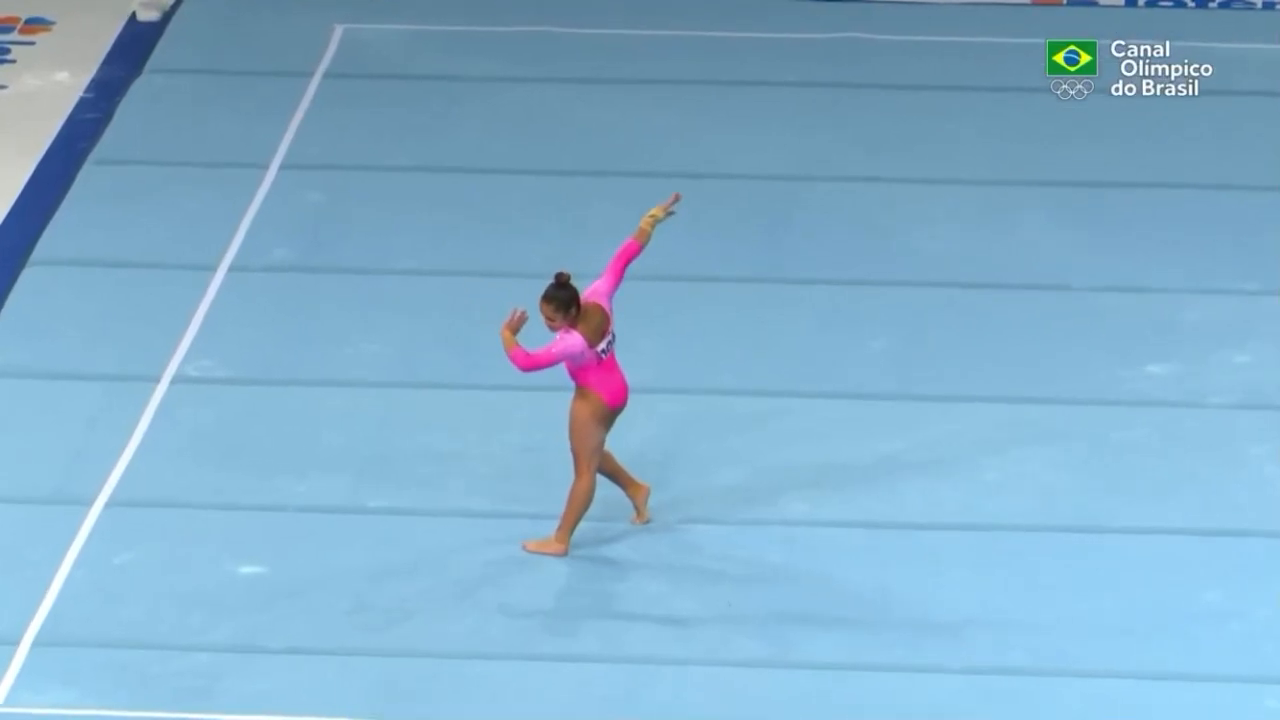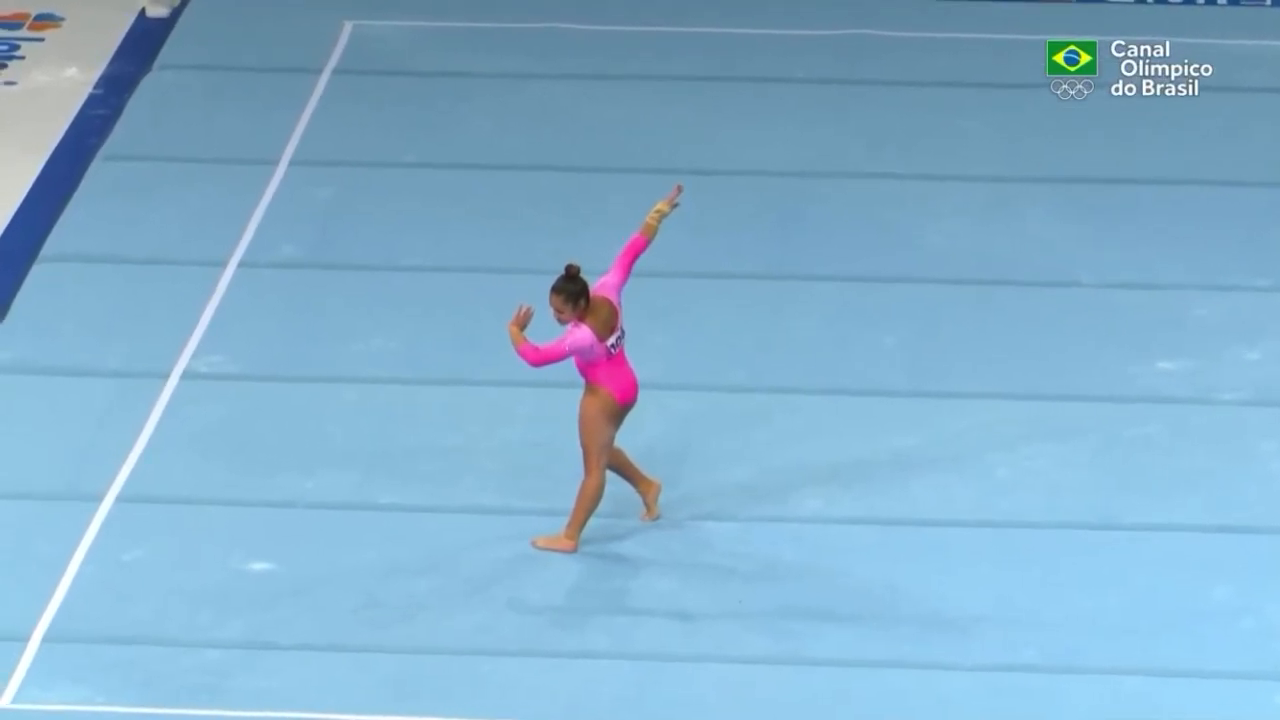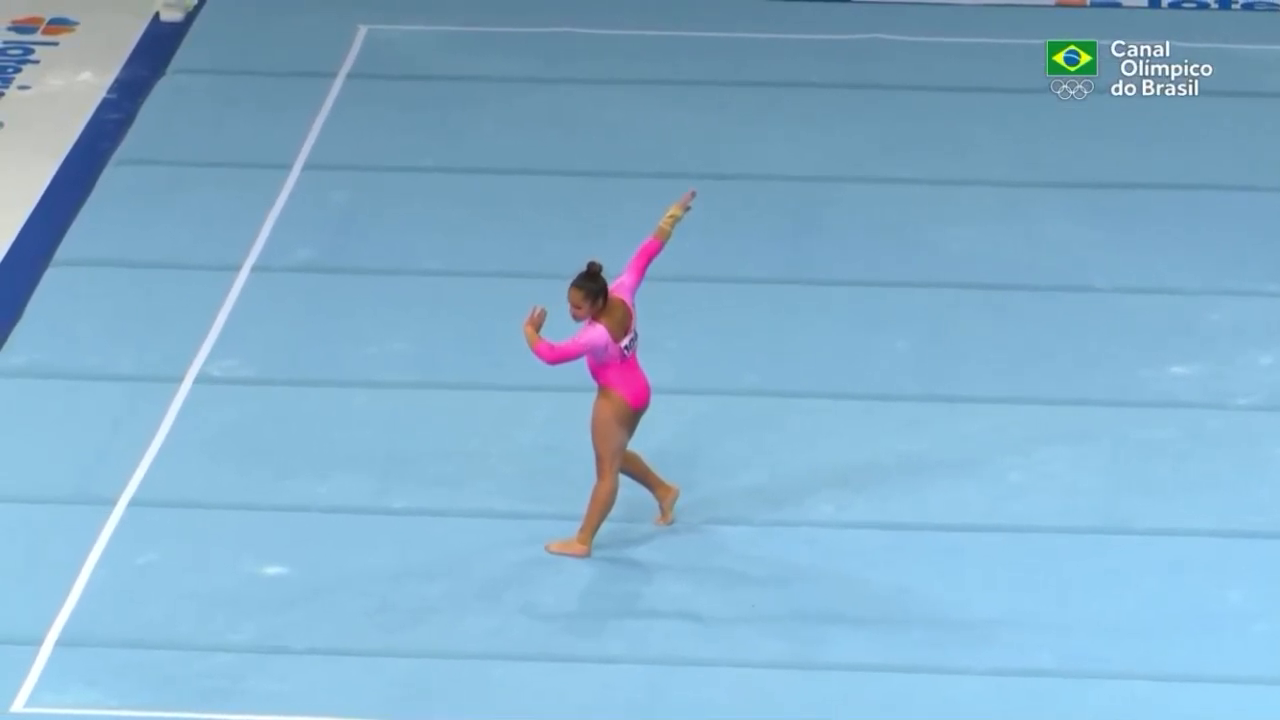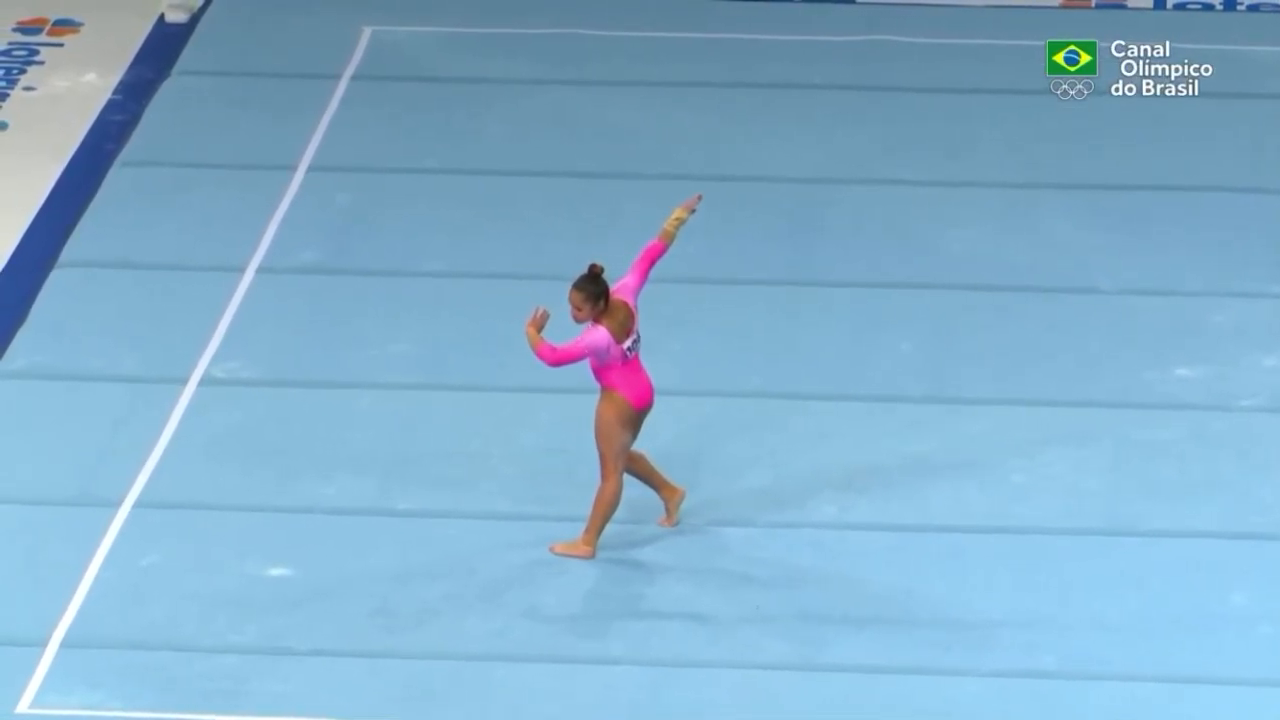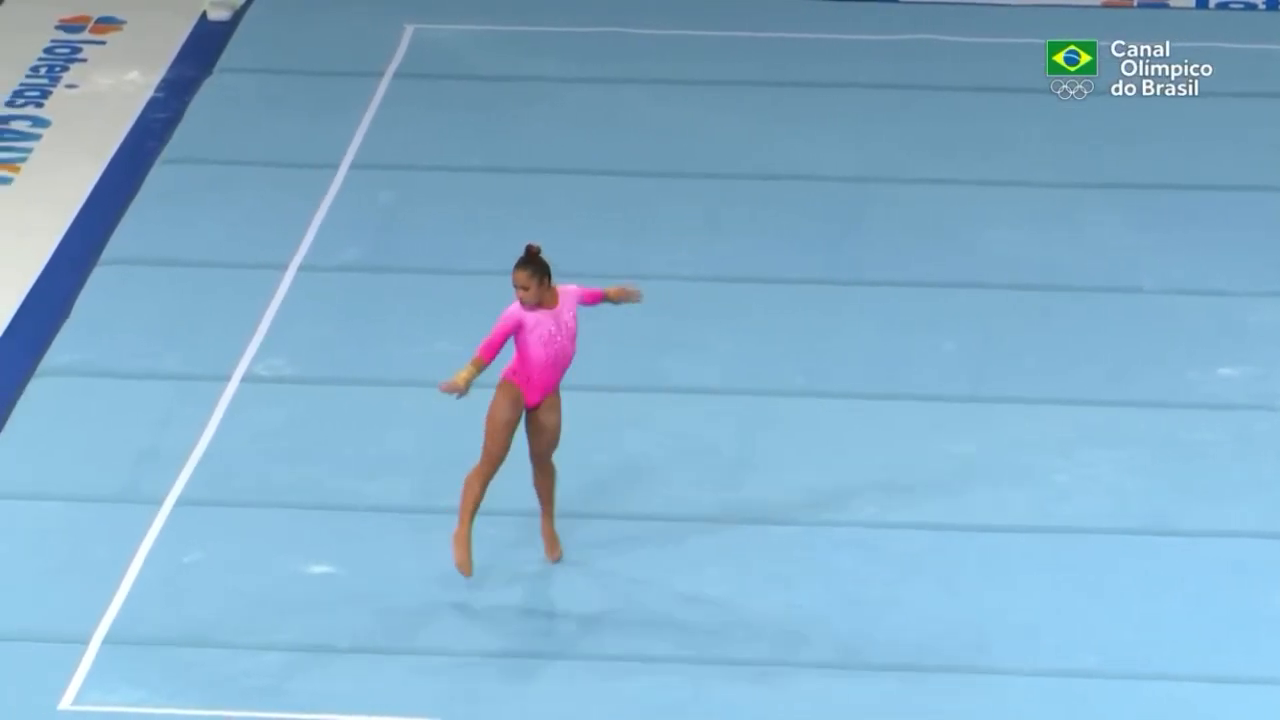
dt=1s
person 1, frame 1
left shoulder: (572, 343)
right shoulder: (598, 298)
left elbow: (525, 362)
right elbow: (623, 258)
left wrist: (506, 335)
right wrist: (650, 221)
left hip: (594, 399)
right hip: (615, 390)
left knee: (584, 470)
right knee: (592, 454)
left ankle: (559, 540)
right ankle: (635, 488)
person 1, frame 2
left shoulder: (581, 337)
right shoulder: (607, 293)
left elbow: (535, 357)
right elbow: (630, 253)
left wrist: (515, 331)
right wrist: (656, 217)
left hip: (604, 396)
right hip: (624, 387)
left knee: (594, 467)
right knee: (603, 451)
left ankle: (569, 537)
right ankle: (646, 485)
person 1, frame 3
left shoulder: (597, 335)
right shoulder: (622, 294)
left elbow: (551, 355)
right elbow: (645, 255)
left wrist: (530, 331)
right wrist: (671, 218)
left hip: (617, 399)
right hip: (637, 390)
left knee: (607, 471)
right knee: (617, 456)
left ankle: (582, 541)
right ankle: (664, 490)
person 1, frame 4
left shoulder: (597, 338)
right shoulder: (625, 296)
left elbow: (553, 357)
right elbow: (649, 255)
left wrist: (532, 333)
right wrist: (677, 218)
left hip: (620, 400)
right hip: (641, 391)
left knee: (611, 471)
right knee: (621, 456)
left ankle: (586, 543)
right ankle: (670, 492)
person 1, frame 5
left shoulder: (570, 296)
right shoulder: (517, 313)
left elbow: (588, 294)
right elbow: (490, 345)
left wrist: (611, 294)
right wrist: (465, 376)
left hip: (546, 394)
right hip: (513, 393)
left knee: (542, 462)
right knee: (488, 464)
left ankle: (549, 528)
right ankle: (463, 532)
